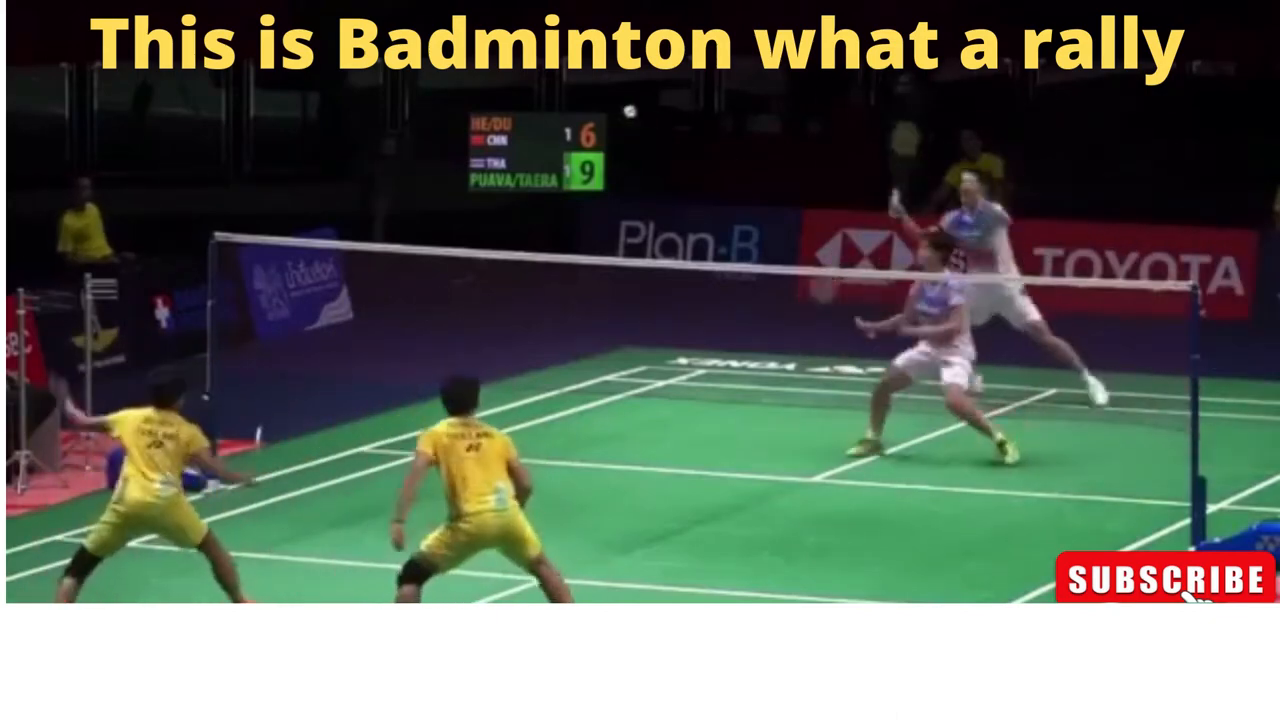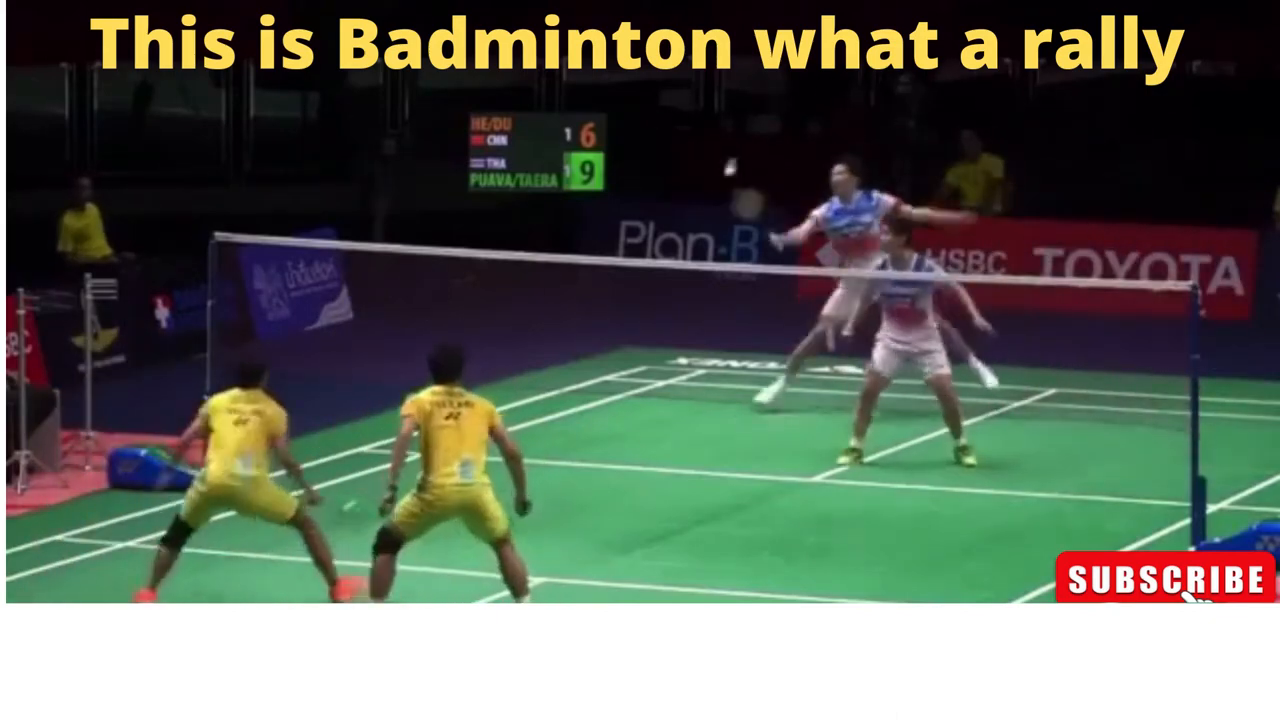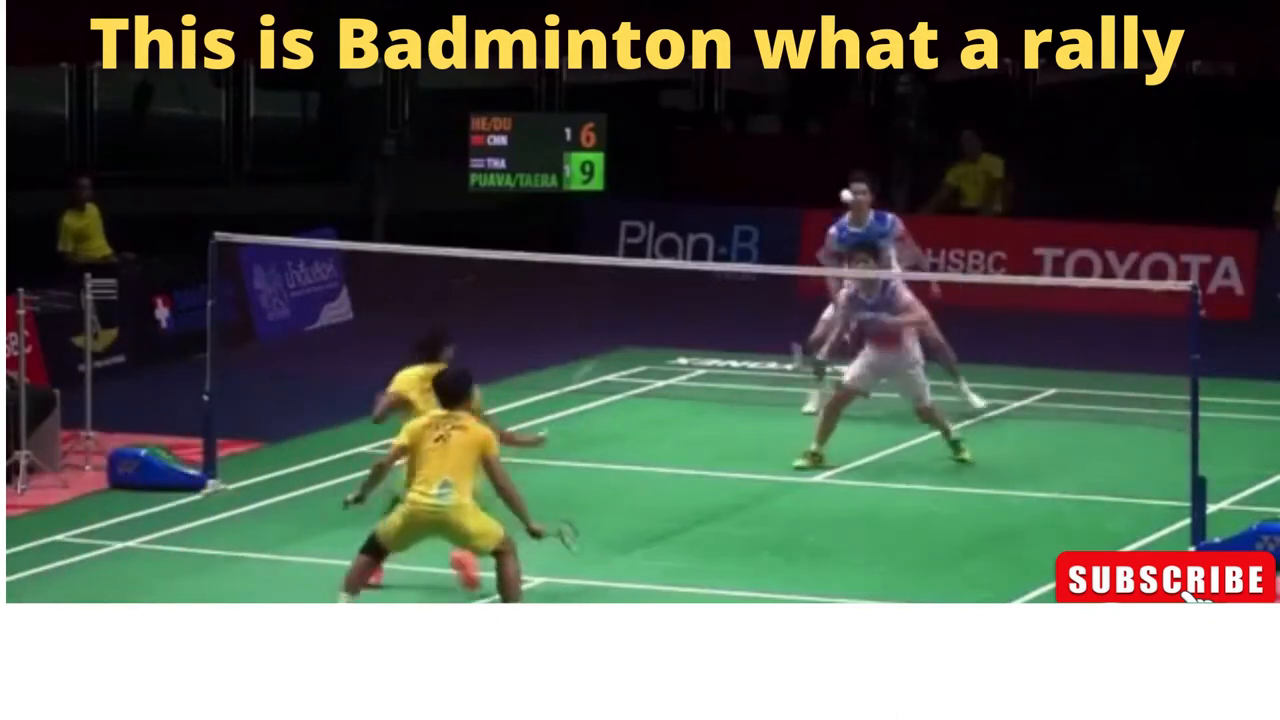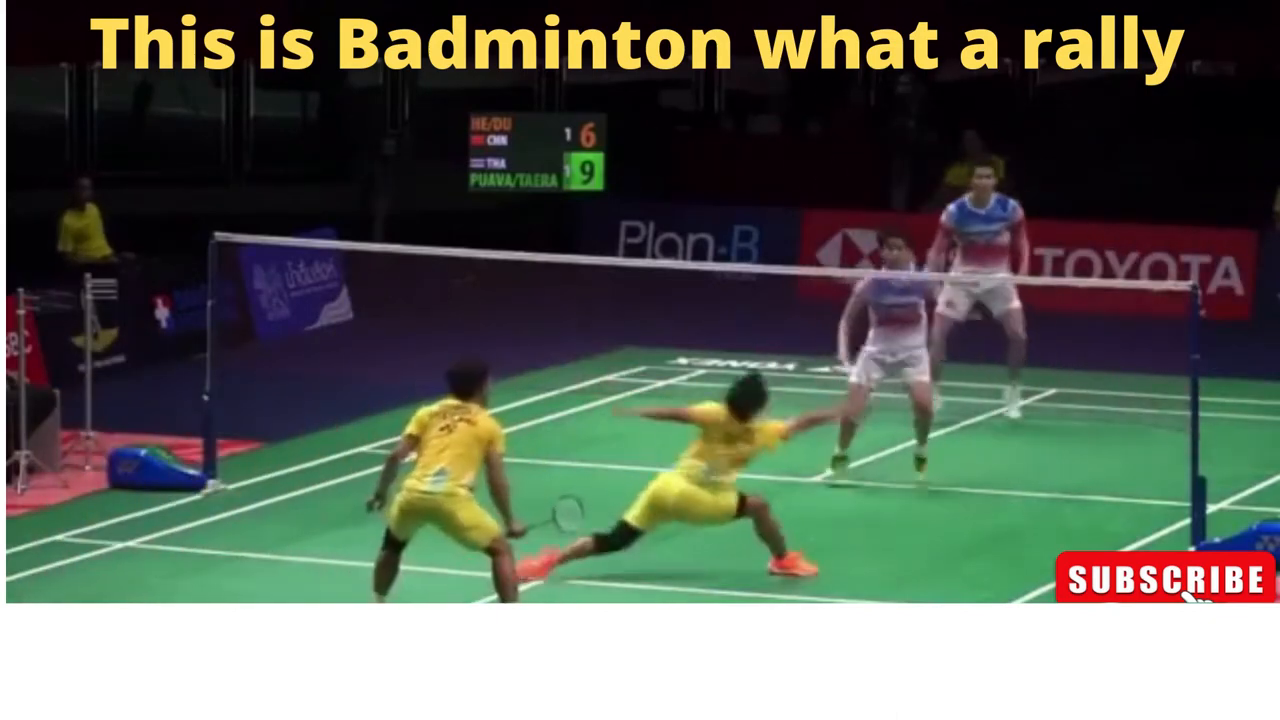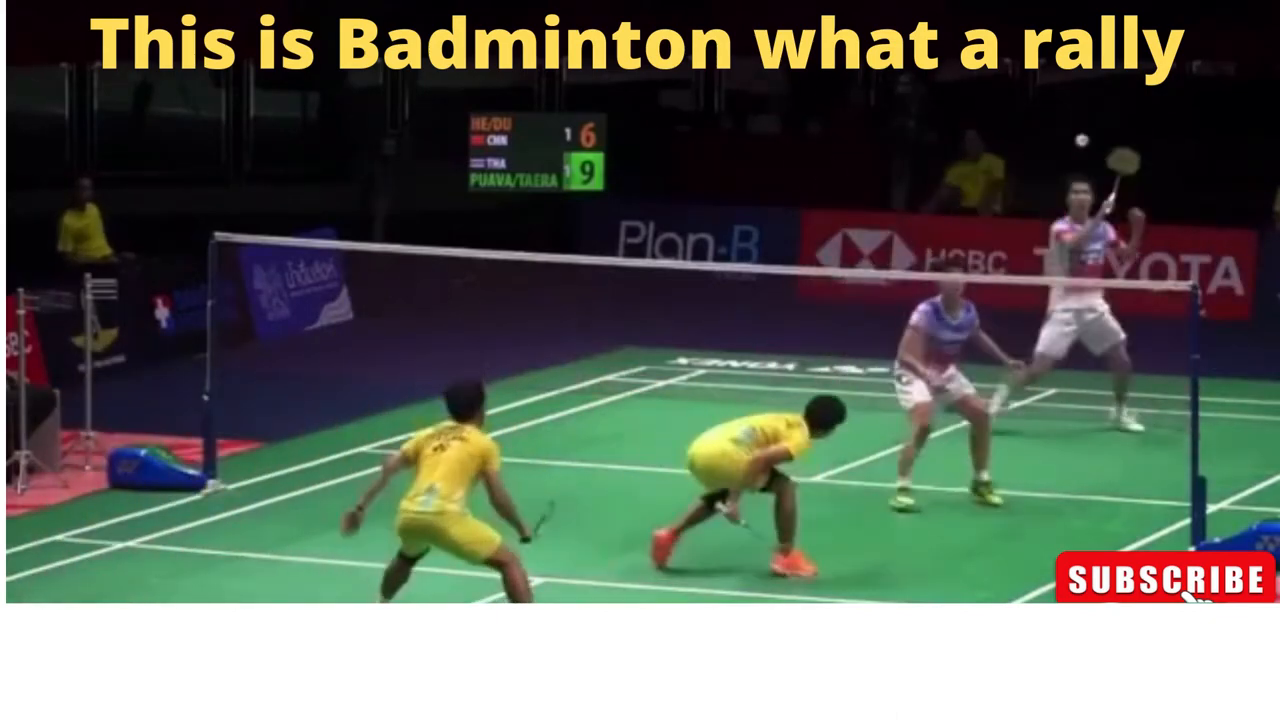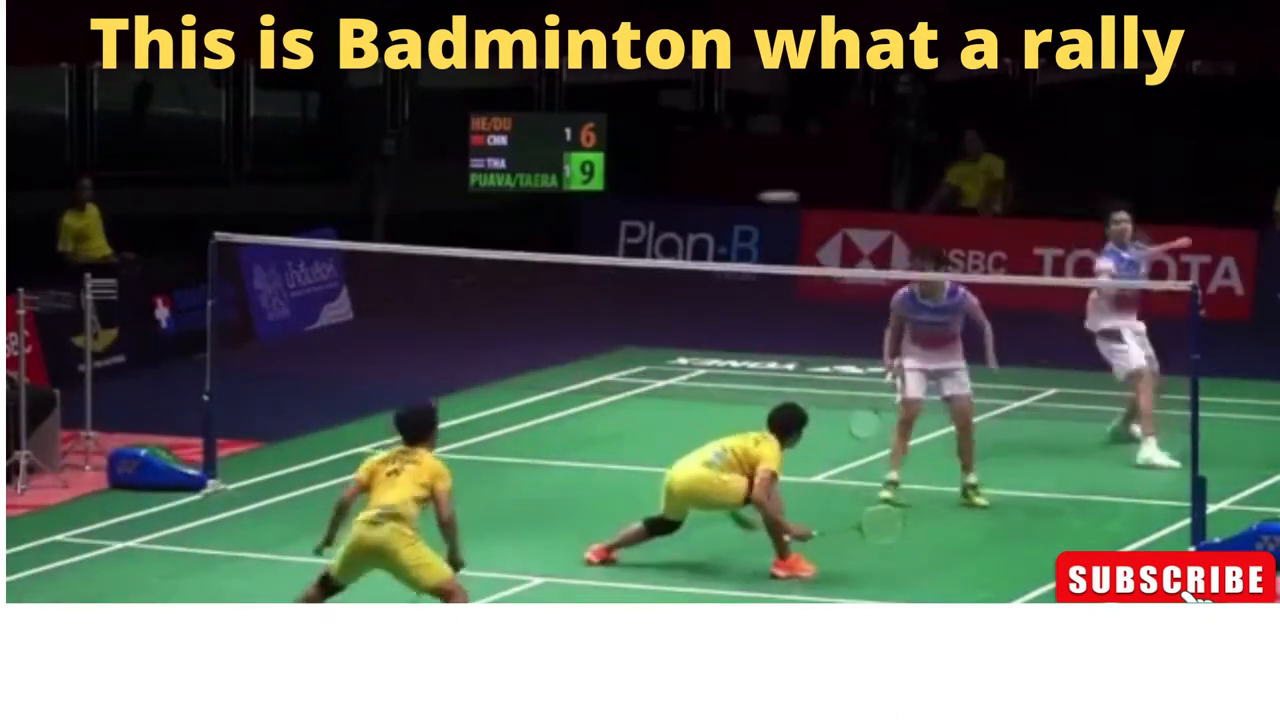
dt=0.4s
person 1, frame 1
left shoulder: (990, 210)
right shoulder: (955, 219)
left elbow: (1003, 218)
left wrist: (981, 200)
right wrist: (903, 218)
left hip: (1005, 287)
right hip: (978, 287)
left knee: (1045, 337)
left ankle: (1088, 379)
person 1, frame 2
left shoulder: (874, 201)
right shoulder: (825, 212)
left elbow: (912, 214)
right elbow: (801, 233)
left wrist: (959, 217)
right wrist: (783, 239)
right hip: (853, 281)
right knee: (820, 333)
left ankle: (972, 362)
right ankle: (783, 381)
person 1, frame 3
left shoulder: (888, 222)
right shoulder: (836, 232)
left elbow: (912, 249)
right elbow: (830, 269)
right wrist: (836, 297)
left knee: (935, 340)
right knee: (817, 340)
left ankle: (964, 389)
right ankle: (819, 391)
person 1, frame 4
left shoulder: (1010, 207)
right shoulder: (954, 211)
left elbow: (1021, 238)
right elbow: (938, 249)
left wrist: (1023, 267)
left hip: (997, 277)
right hip: (962, 277)
left knee: (1017, 336)
right knee: (938, 334)
left ankle: (1012, 392)
right ankle: (931, 394)
person 1, frame 5
left shoulder: (1103, 227)
right shoulder: (1061, 228)
left elbow: (1128, 257)
right elbow: (1075, 242)
left wrist: (1138, 228)
right wrist: (1098, 217)
left hip: (1095, 306)
right hip: (1063, 309)
left knee: (1123, 363)
right knee: (1040, 368)
left ankle: (1121, 412)
right ankle: (1003, 395)
person 1, frame 6
left shoulder: (1136, 250)
right shoulder: (1107, 259)
right elbow: (1103, 293)
left wrist: (1172, 246)
left hip: (1130, 325)
right hip: (1111, 328)
left knee: (1152, 381)
right knee: (1144, 381)
left ankle: (1123, 425)
right ankle: (1149, 448)
person 2, frame 1
left shoulder: (130, 419)
right shoulder: (187, 431)
left elbow: (84, 421)
right elbow: (215, 470)
left wrist: (67, 405)
right wrist: (241, 478)
left hip: (130, 504)
right hip: (170, 503)
left knee: (81, 564)
right knee: (212, 548)
person 2, frame 2
left shoulder: (216, 402)
right shoulder: (272, 409)
left elbow: (184, 441)
right elbow: (283, 454)
right wrist: (306, 488)
left hip: (214, 480)
right hip: (249, 482)
left knee: (178, 532)
right knee: (305, 524)
left ankle: (148, 594)
right ankle: (337, 586)
person 2, frame 3
left shoulder: (407, 377)
left elbow: (379, 415)
right elbow: (491, 430)
left wrist: (383, 402)
right wrist: (524, 441)
left knee: (398, 510)
left ankle: (372, 568)
right ankle: (464, 551)
person 2, frame 4
left shoulder: (713, 414)
right shoulder: (761, 433)
left elbow: (674, 413)
right elbow: (800, 423)
left wrist: (635, 412)
right wrist: (832, 415)
left hip: (665, 488)
right hip: (695, 501)
left knee: (615, 540)
right knee: (758, 506)
left ankle: (551, 560)
right ankle: (784, 560)
person 2, frame 5
left shoulder: (788, 420)
right shoulder: (798, 439)
right elbow: (757, 460)
right wrist: (734, 501)
left hip: (701, 448)
right hip: (721, 456)
left knee: (721, 495)
right knee: (785, 489)
left ankle: (669, 534)
right ankle: (787, 559)
person 2, frame 6
left shoulder: (752, 441)
right shoulder: (770, 453)
right elbow: (758, 495)
left wrist: (737, 514)
right wrist: (788, 528)
left hip: (676, 476)
right hip: (699, 481)
left knee: (664, 523)
right knee: (769, 497)
left ankle: (604, 550)
right ankle: (786, 563)
person 3, frame 1
left shoulder: (952, 285)
right shoulder: (920, 285)
left elbow: (957, 325)
right elbow: (906, 317)
left wrist: (920, 331)
right wrist: (876, 327)
left hip: (955, 352)
right hip: (927, 348)
left knee: (955, 402)
right knee: (883, 387)
left ankle: (1000, 440)
right ankle: (872, 439)
person 3, frame 2
left shoulder: (927, 269)
right shoulder: (879, 269)
left elbow: (959, 291)
right elbow: (864, 300)
left wrist: (976, 317)
left hip: (925, 338)
right hip: (890, 338)
left knee: (946, 393)
right knee: (869, 391)
left ankle: (961, 447)
right ankle: (855, 447)
person 3, frame 3
left shoulder: (893, 290)
right shoulder: (849, 297)
left elbow: (923, 316)
right elbow: (841, 326)
left wrist: (894, 321)
left hip: (905, 358)
right hip: (873, 356)
left knee: (925, 412)
right knee: (836, 399)
left ankle: (952, 438)
right ankle: (816, 451)
person 3, frame 4
left shoulder: (920, 280)
right shoulder: (870, 283)
right elbow: (847, 318)
right wrist: (842, 350)
left hip: (912, 350)
right hip: (876, 349)
left knee: (923, 404)
right knee: (855, 406)
left ankle: (921, 453)
right ankle: (840, 456)
person 3, frame 5
left shoulder: (968, 310)
right shoulder: (926, 313)
left elbow: (980, 337)
right elbow: (904, 354)
left wrist: (1006, 359)
right wrist: (928, 376)
left hip: (945, 373)
right hip: (916, 375)
left knee: (981, 414)
right knee: (922, 424)
left ankle: (981, 481)
right ankle: (903, 488)
person 3, frame 6
left shoulder: (961, 296)
right shoulder: (904, 298)
left elbow: (983, 322)
right elbow: (893, 328)
left wrist: (990, 354)
right wrist: (888, 356)
left hip: (951, 362)
right hip: (915, 361)
left knee: (964, 418)
right knee: (907, 416)
left ankle: (969, 484)
right ankle: (892, 480)
person 4, frame 1
left shoulder: (435, 435)
right shoulder: (501, 436)
left elbow: (414, 475)
right elbow: (525, 485)
left wrist: (398, 521)
left hip: (468, 524)
right hip: (508, 517)
left knee: (410, 576)
right knee: (541, 568)
person 4, frame 2
left shoulder: (419, 402)
right shoulder: (482, 406)
left elbow: (403, 438)
right elbow: (512, 452)
left wrist: (392, 487)
right wrist: (522, 493)
left hip: (436, 491)
right hip: (476, 490)
left knee: (386, 544)
right knee: (504, 546)
person 4, frame 3
left shoulder: (417, 425)
right shoulder: (481, 433)
left elbow: (382, 464)
right elbow: (501, 485)
left wrist: (360, 494)
right wrist: (527, 521)
left hip: (415, 508)
right hip: (457, 511)
left knee: (370, 552)
right knee: (506, 550)
person 4, frame 4
left shoulder: (427, 413)
right shoulder: (489, 426)
left elbow: (396, 456)
right elbow: (497, 482)
left wrist: (380, 492)
right wrist: (510, 521)
left hip: (412, 496)
right hip: (451, 500)
left knee: (392, 546)
right knee: (501, 551)
person 4, frame 5
left shoulder: (425, 437)
right shoulder: (484, 445)
left elbow: (388, 468)
right elbow: (498, 499)
left wrist: (361, 507)
right wrist: (521, 528)
left hip: (408, 516)
right hip: (446, 518)
left knee: (409, 555)
right knee: (509, 563)
person 4, frame 6
left shoulder: (377, 461)
right shoulder: (436, 468)
left elbow: (345, 501)
right elbow: (446, 517)
left wrist: (328, 538)
right wrist: (455, 553)
left hip: (361, 537)
right hip: (397, 539)
left knee: (327, 586)
right knee: (455, 595)
